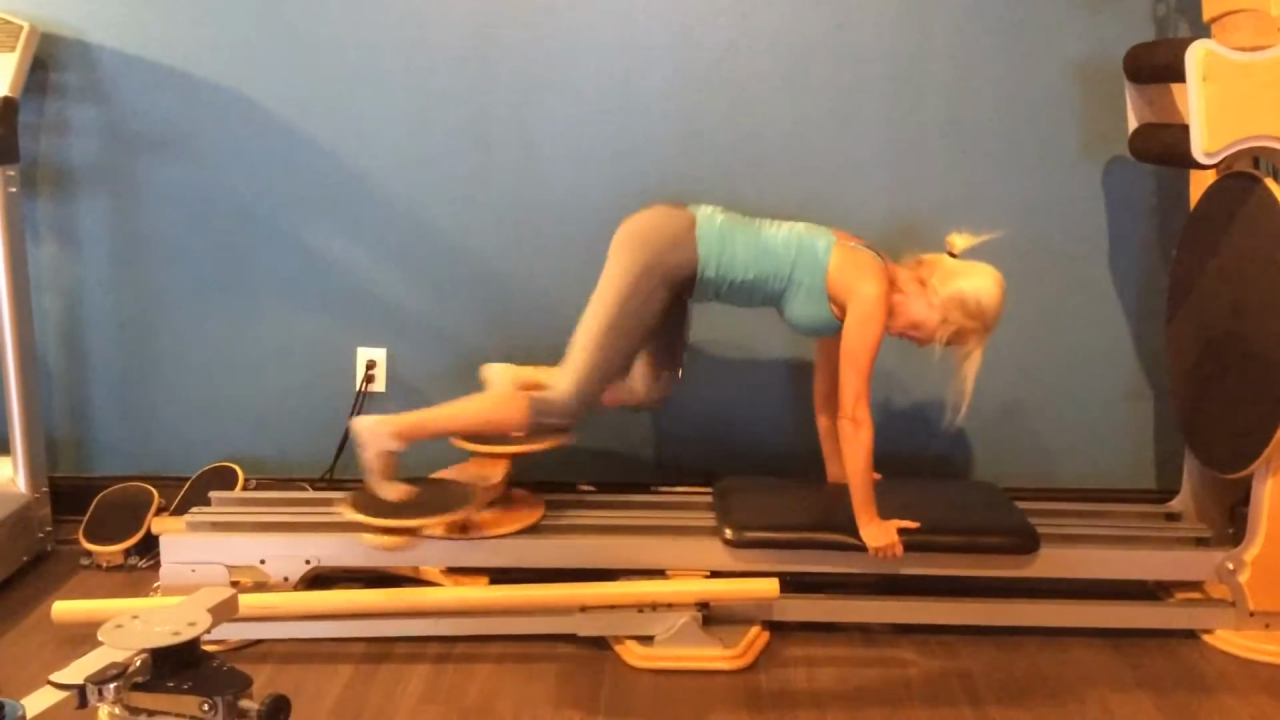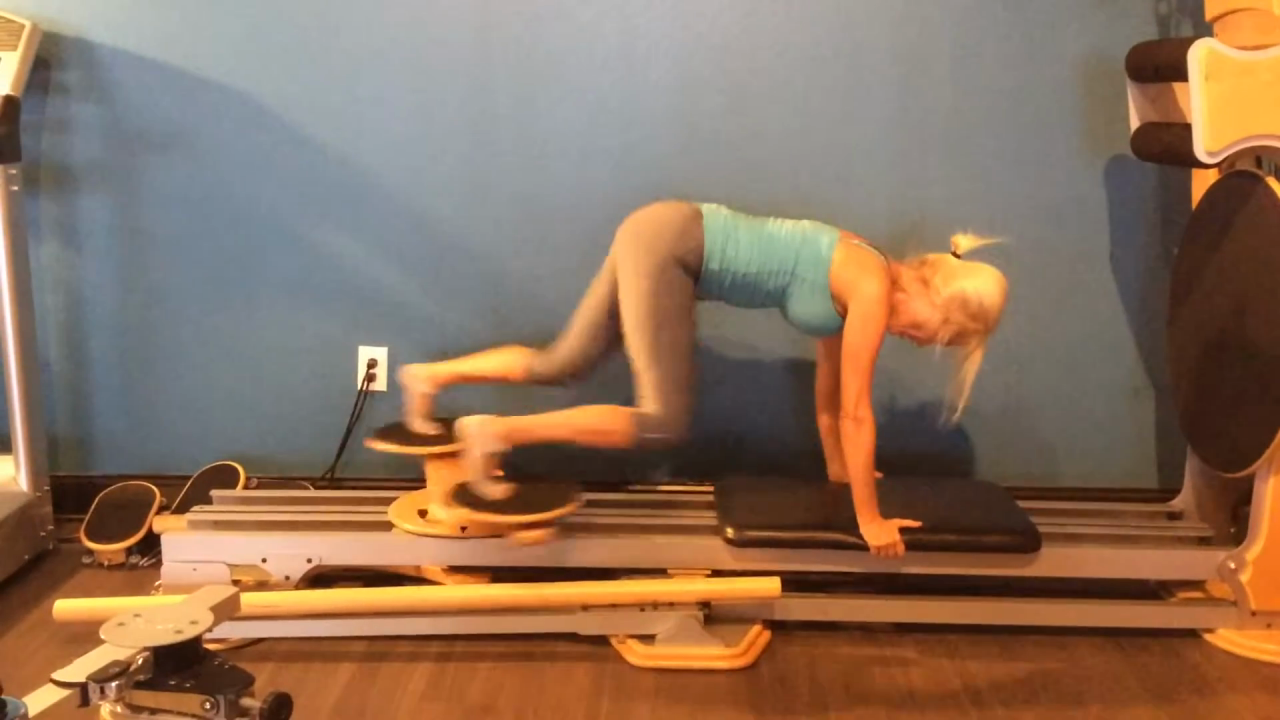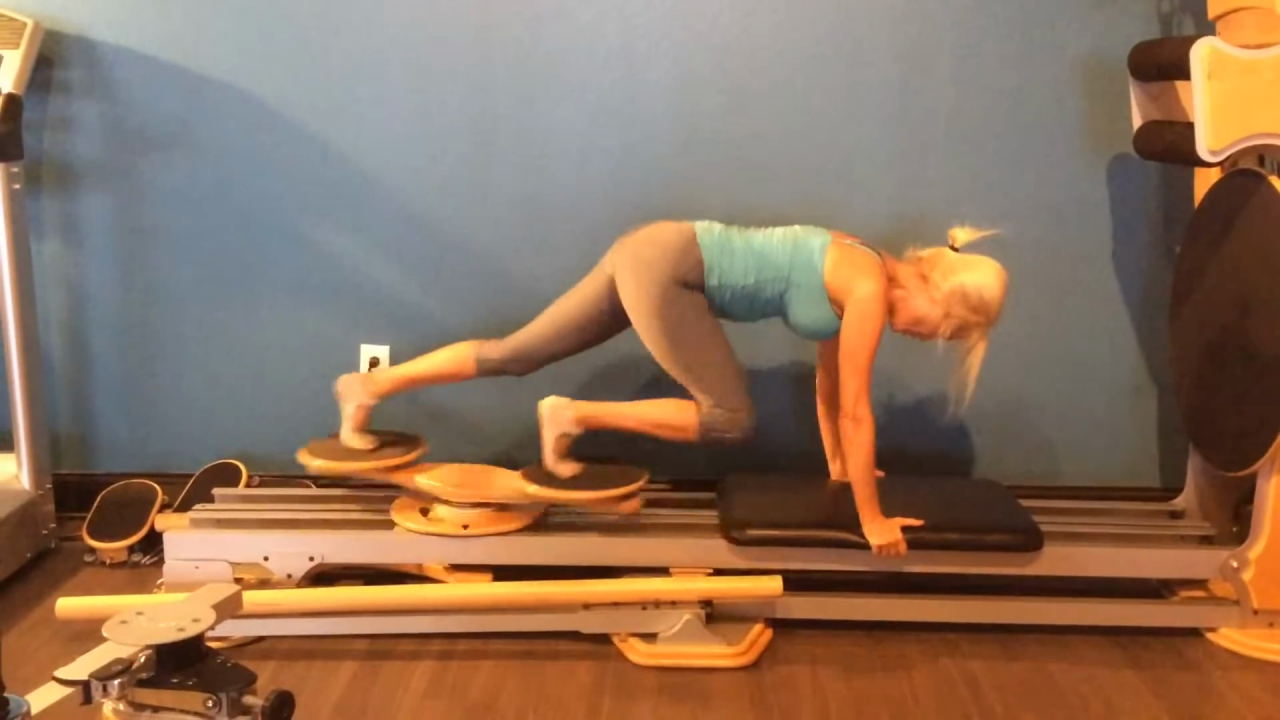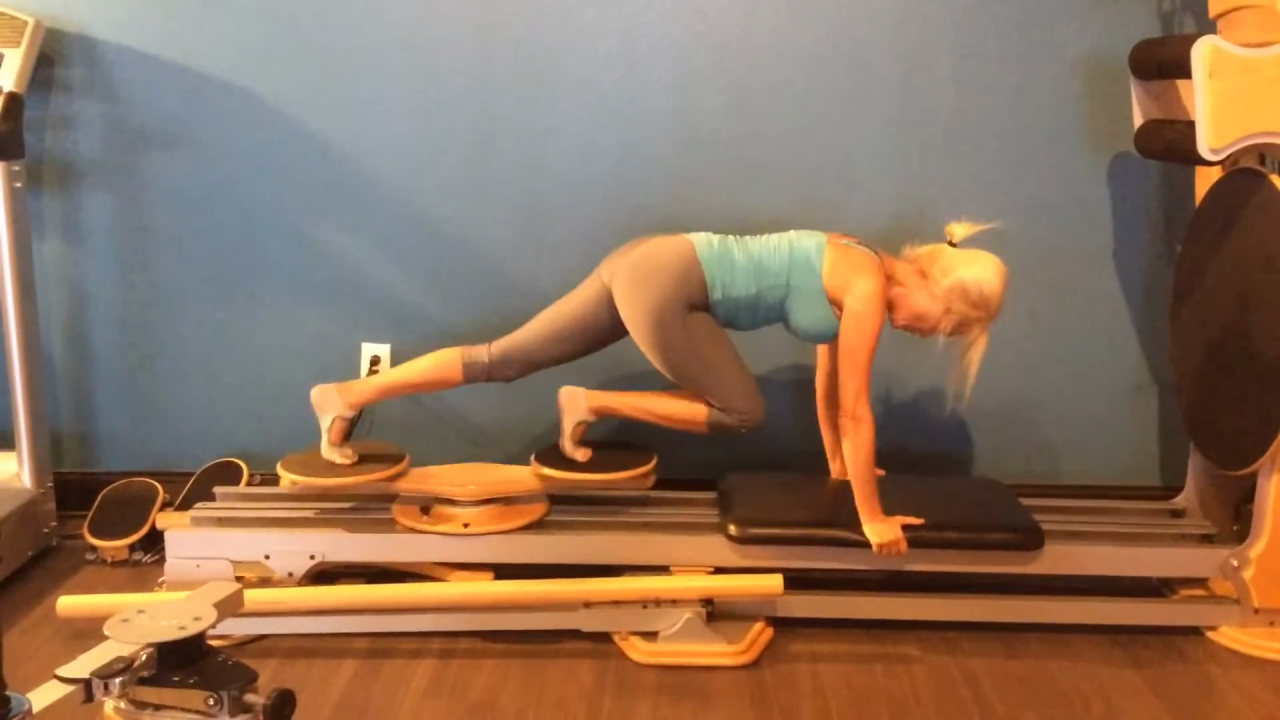
dt=0.2s
person 1, frame 1
left shoulder: (856, 283)
right shoulder: (872, 291)
left elbow: (827, 390)
right elbow: (853, 413)
left wrist: (836, 474)
right wrist: (868, 520)
left hip: (671, 237)
right hip: (663, 247)
left knee: (649, 390)
right knee: (568, 407)
left ankle: (510, 379)
right ankle: (391, 431)
person 1, frame 2
left shoulder: (855, 284)
right shoulder: (874, 289)
left elbow: (827, 392)
right elbow: (855, 412)
left wrist: (839, 474)
right wrist: (869, 519)
left hip: (663, 235)
right hip: (668, 242)
left knee: (560, 366)
right knee: (664, 424)
left ankle: (431, 378)
right ankle: (497, 432)
person 1, frame 3
left shoulder: (854, 278)
right shoulder: (871, 287)
left elbow: (828, 385)
right elbow: (854, 411)
left wrist: (841, 470)
right wrist: (872, 518)
left hip: (651, 256)
right hip: (665, 265)
left knee: (515, 355)
right knee: (732, 421)
left ankle: (369, 388)
right ankle: (573, 415)
person 1, frame 4
left shoulder: (857, 273)
right shoulder: (870, 288)
left elbow: (826, 388)
right elbow: (853, 412)
left wrist: (840, 470)
right wrist: (872, 516)
left hip: (645, 265)
right hip: (664, 285)
left knee: (500, 359)
right knee: (743, 413)
left ankle: (343, 396)
right ankle: (591, 403)
